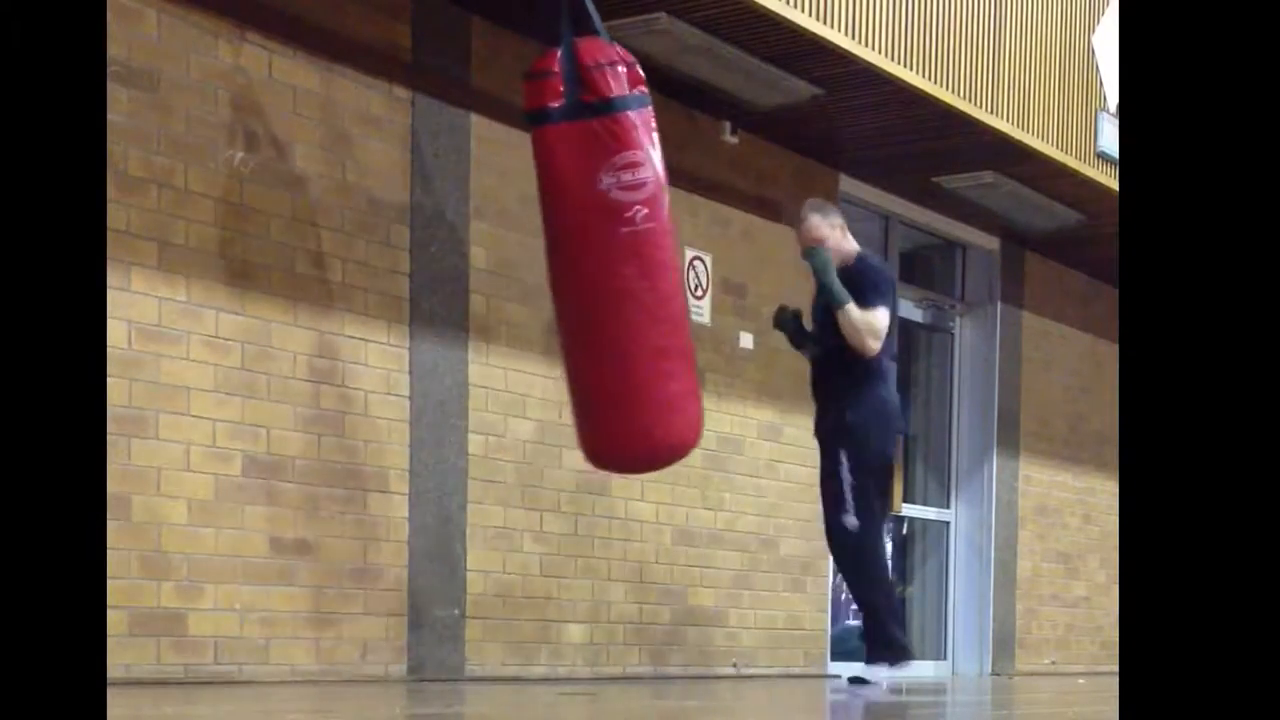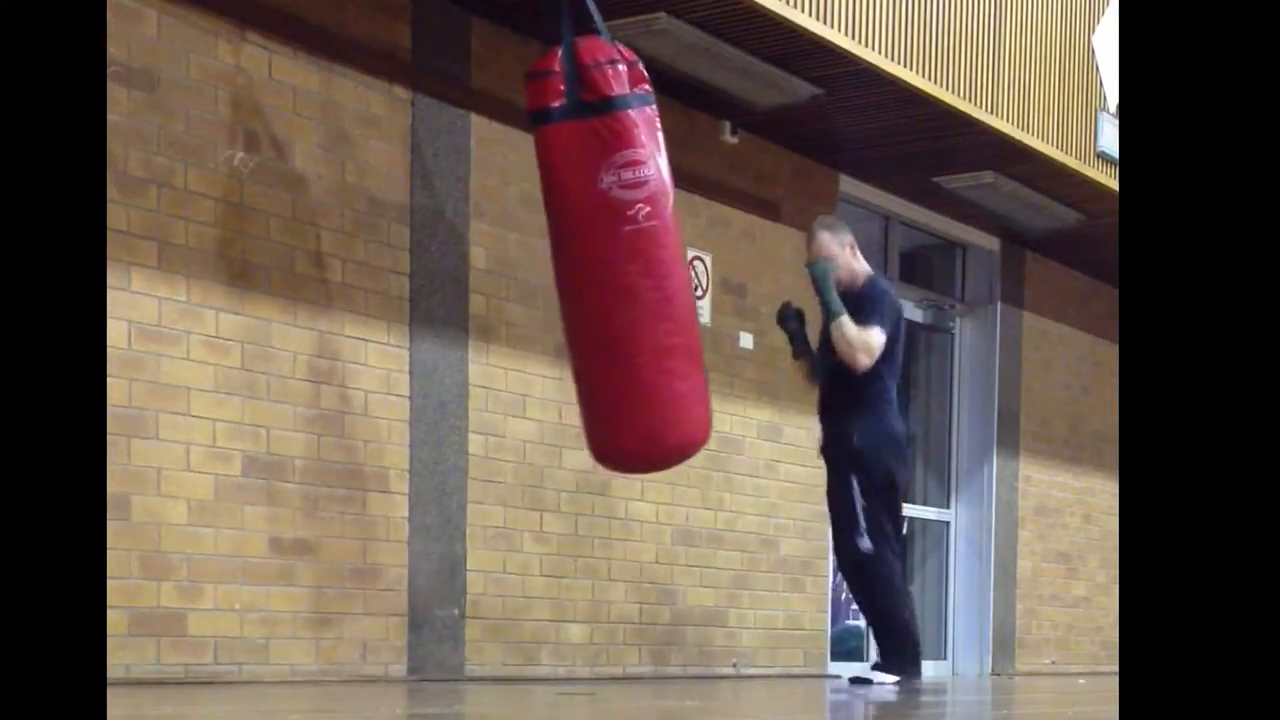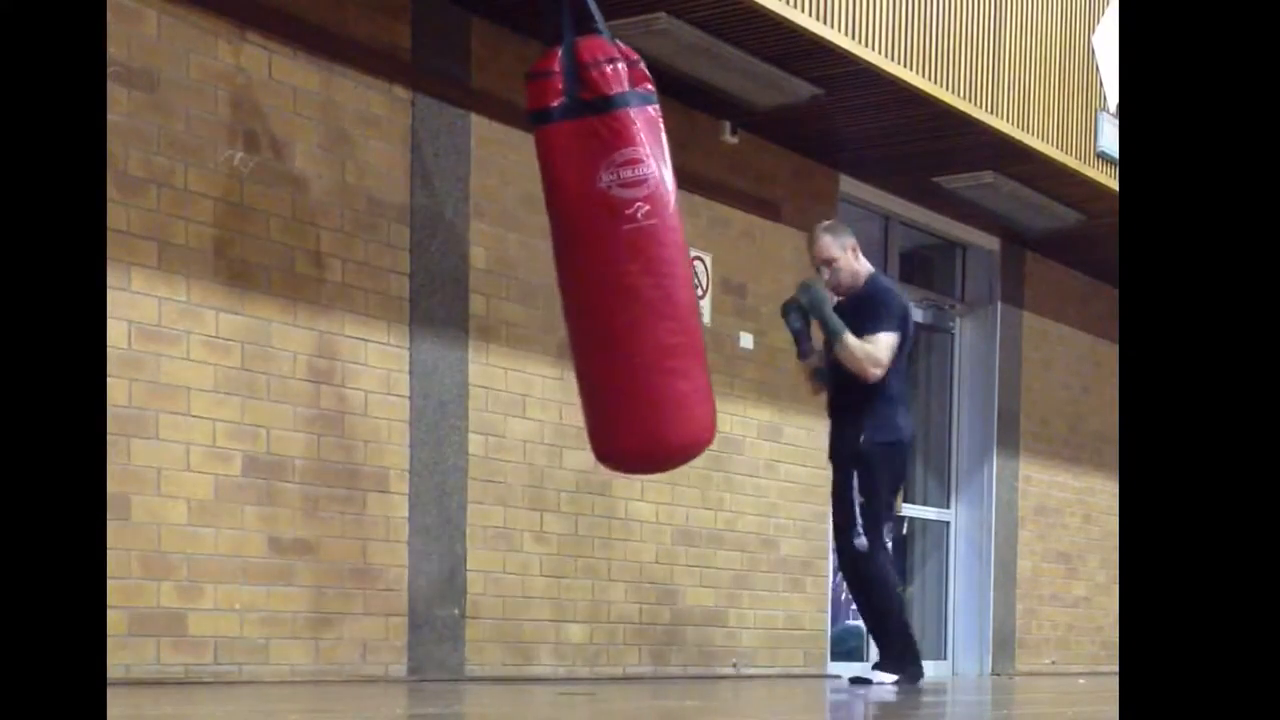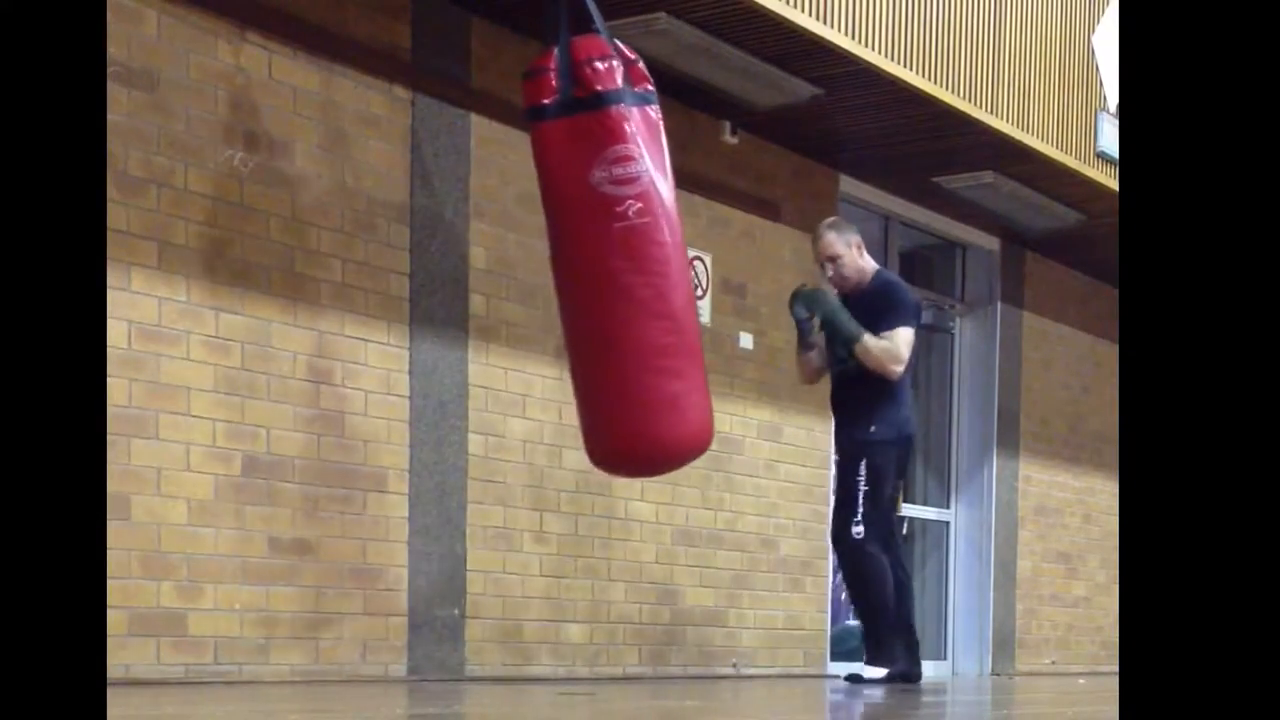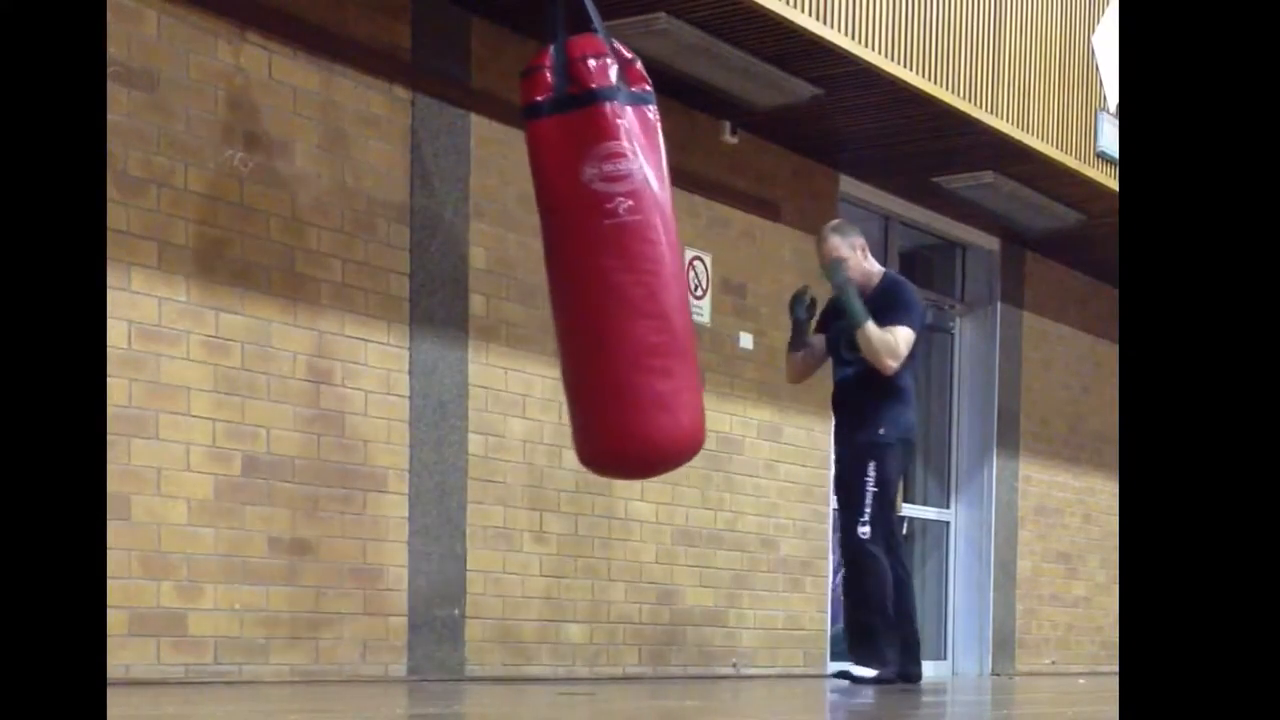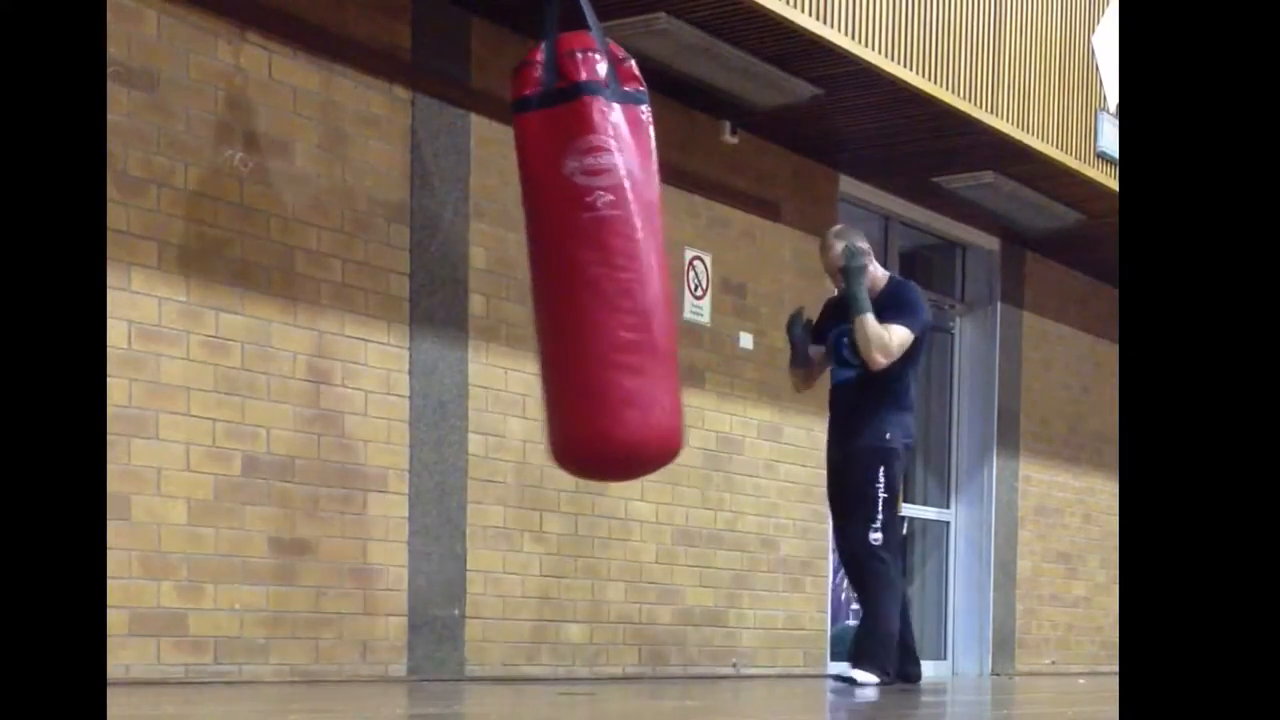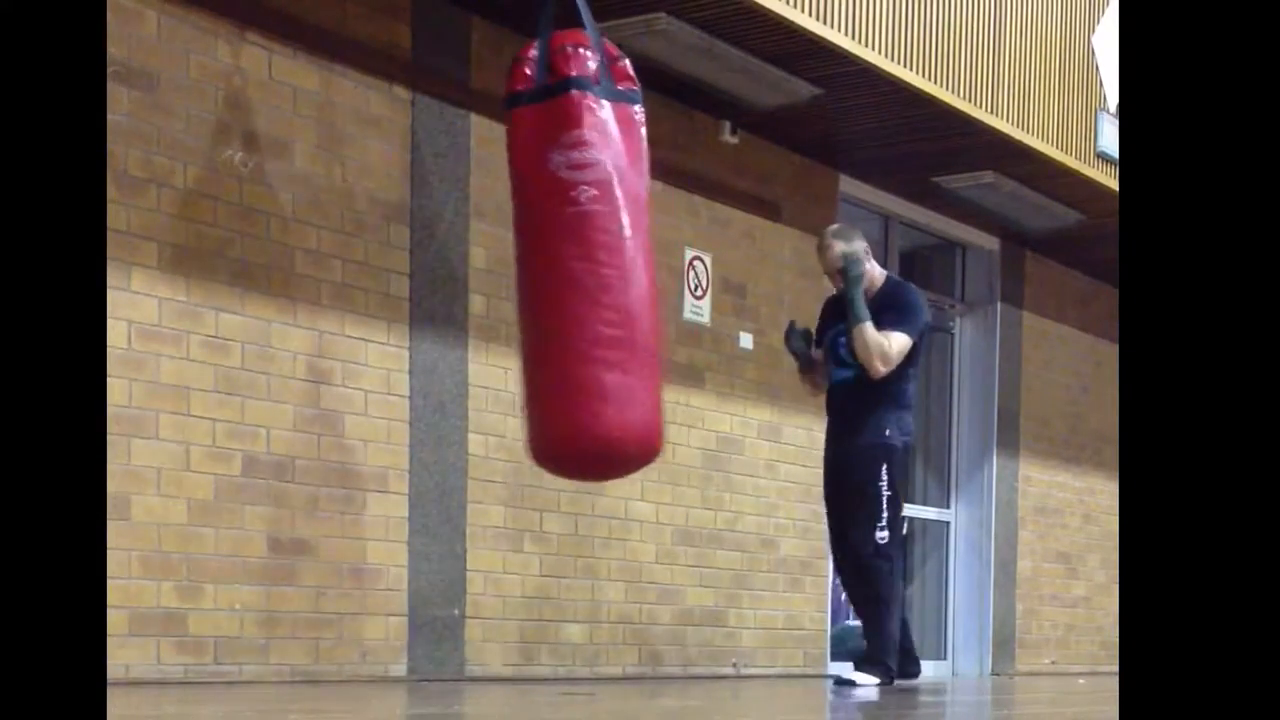
dt=0.1s
person 1, frame 1
left shoulder: (871, 275)
right shoulder: (828, 282)
left elbow: (870, 342)
left wrist: (832, 286)
right wrist: (798, 336)
left hip: (863, 417)
right hip: (843, 418)
left knee: (853, 529)
right knee: (860, 529)
left ankle: (888, 644)
right ankle: (885, 643)
person 1, frame 2
left shoulder: (874, 296)
right shoulder: (842, 301)
left elbow: (860, 358)
right elbow: (823, 376)
left wrist: (829, 300)
right wrist: (797, 339)
left hip: (866, 438)
right hip: (853, 439)
left knee: (864, 551)
right knee: (869, 551)
left ankle: (900, 658)
right ankle: (899, 657)
person 1, frame 3
left shoulder: (881, 297)
right shoulder: (845, 307)
left elbow: (872, 366)
right elbow: (822, 381)
left wrist: (827, 316)
right wrist: (802, 336)
left hip: (874, 437)
right hip: (859, 439)
left knee: (861, 548)
right knee: (865, 550)
left ankle: (899, 658)
right ankle: (899, 658)
person 1, frame 4
left shoulder: (892, 293)
right shoulder: (840, 304)
left elbow: (893, 363)
right elbow: (808, 373)
left wrist: (842, 321)
right wrist: (804, 324)
left hip: (880, 431)
right hip: (855, 432)
left knee: (857, 539)
right knee: (879, 544)
left ankle: (885, 653)
right ankle: (903, 659)
person 1, frame 5
left shoulder: (899, 294)
right shoulder: (837, 307)
left elbow: (889, 357)
right elbow: (796, 373)
left wrist: (851, 303)
right wrist: (800, 326)
left hip: (883, 432)
right hip: (854, 434)
left knee: (862, 540)
right knee: (881, 546)
left ankle: (876, 653)
right ankle: (902, 659)
person 1, frame 6
left shoulder: (905, 298)
right shoulder: (834, 309)
left elbow: (879, 355)
right elbow: (802, 381)
left wrist: (859, 293)
right wrist: (799, 347)
left hip: (882, 437)
right hip: (843, 438)
left knee: (871, 546)
right knee: (857, 550)
left ankle: (875, 659)
right ankle: (901, 660)
person 1, frame 7
left shoulder: (904, 299)
right shoulder: (834, 309)
left elbow: (878, 364)
right elbow: (817, 382)
left wrist: (857, 297)
right wrist: (801, 355)
left hip: (881, 436)
right hip: (841, 437)
left knee: (875, 547)
right knee: (847, 551)
left ankle: (879, 661)
right ankle: (901, 657)
